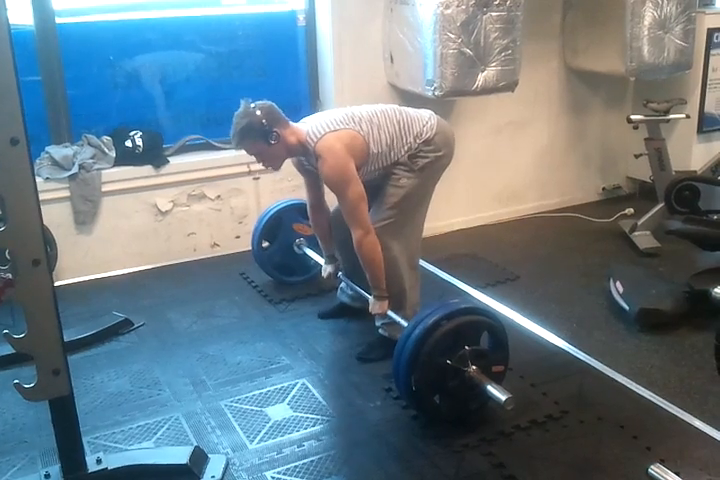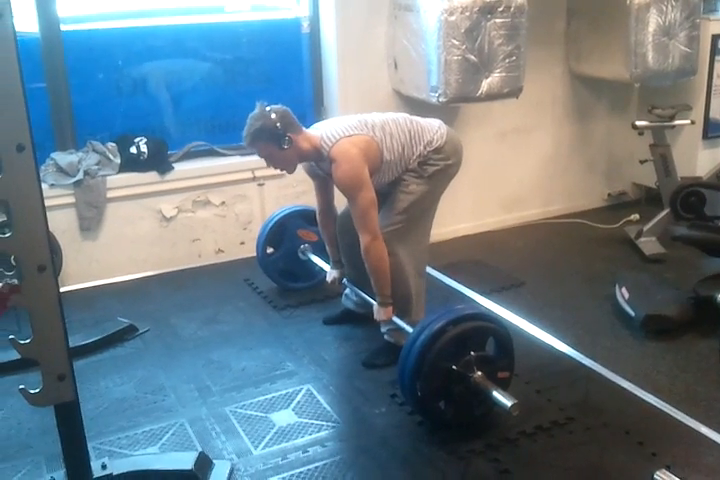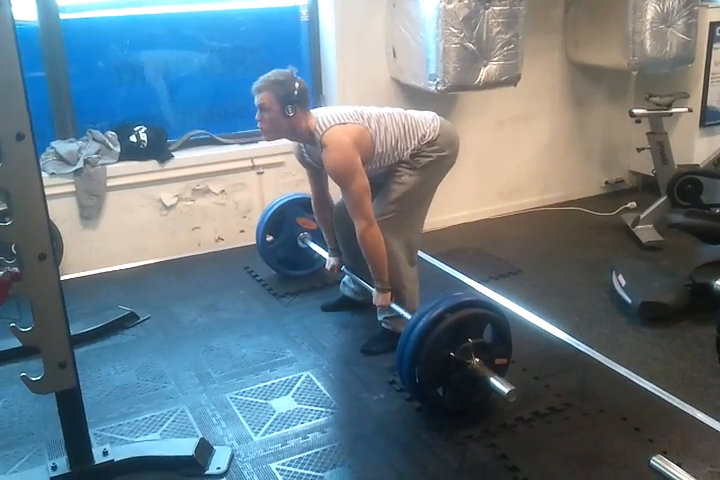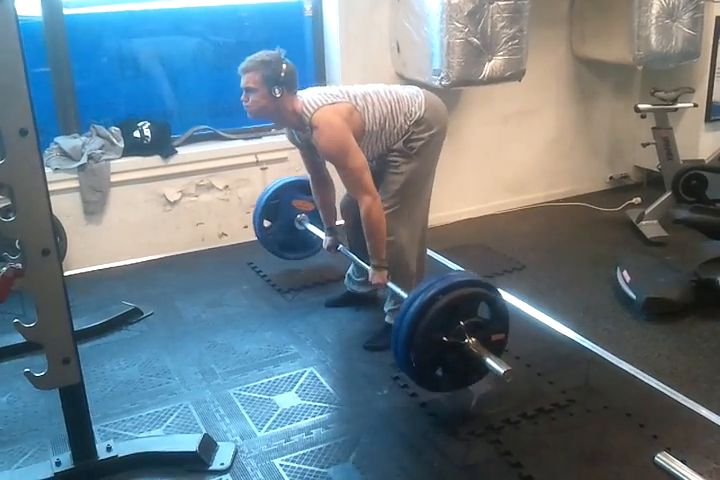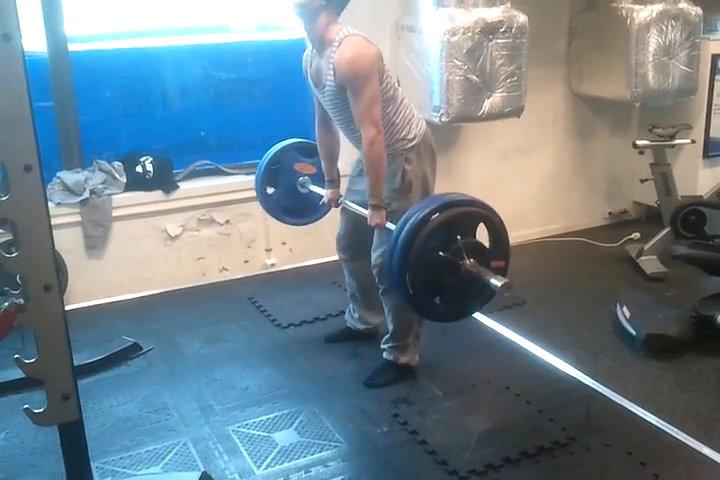
dt=1s
person 1, frame 1
left shoulder: (330, 154)
right shoulder: (300, 146)
left elbow: (363, 231)
right elbow: (317, 207)
left wrist: (380, 295)
right wrist: (330, 258)
left hip: (428, 143)
right hip: (395, 146)
left knee: (386, 232)
right knee: (342, 221)
left ankle: (396, 330)
right ankle: (355, 298)
person 1, frame 2
left shoulder: (344, 159)
right shoulder: (312, 149)
left elbow: (371, 238)
right elbow: (325, 212)
left wrist: (384, 301)
right wrist: (336, 264)
left hip: (435, 152)
right hip: (404, 154)
left knee: (394, 238)
right knee: (348, 226)
left ankle: (403, 336)
right ankle: (359, 304)
person 1, frame 3
left shoulder: (337, 147)
right shoulder: (304, 142)
left elbow: (366, 224)
right elbow: (320, 200)
left wrist: (383, 288)
right wrist: (333, 251)
left hip: (432, 143)
right hip: (400, 145)
left knee: (387, 228)
right knee: (344, 215)
left ankle: (400, 325)
right ankle: (357, 292)
person 1, frame 4
left shoulder: (326, 126)
right shoulder: (293, 121)
left elbow: (369, 199)
right elbow: (320, 178)
left wrist: (379, 266)
right wrist: (330, 231)
left hip: (420, 122)
right hip: (391, 128)
left knee: (395, 221)
right knee: (352, 210)
right ankle: (361, 287)
person 1, frame 5
left shoulder: (352, 52)
right shoulder: (312, 55)
left elbow: (372, 132)
right elbow: (325, 123)
left wrist: (378, 206)
right wrist: (331, 182)
left hip: (404, 154)
right hip: (369, 155)
left knee: (391, 259)
right knee: (351, 246)
left ankle: (401, 356)
right ankle: (363, 321)
